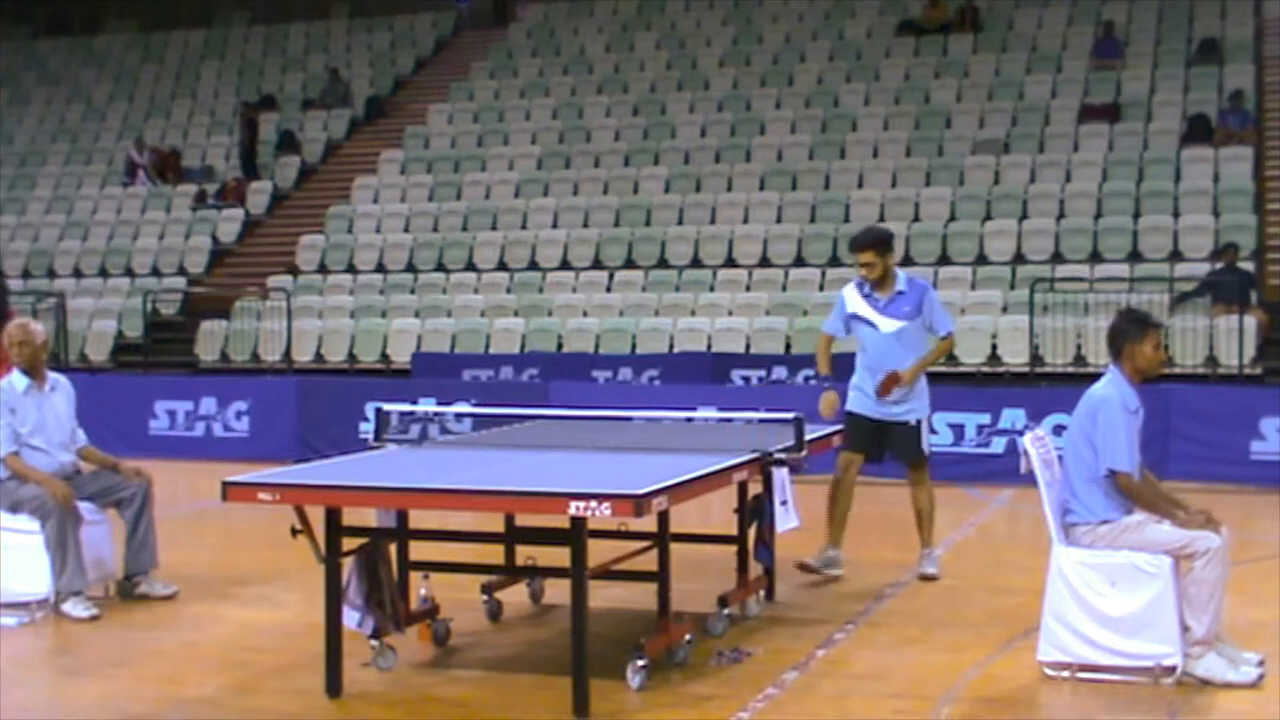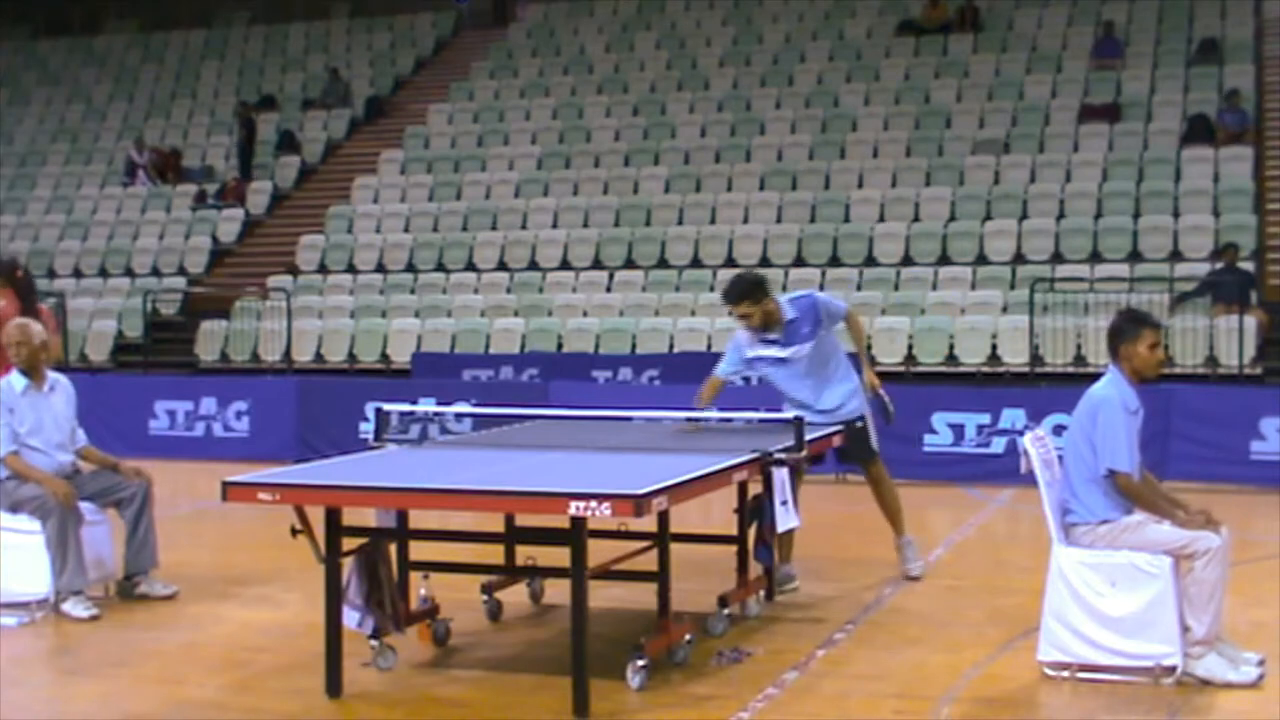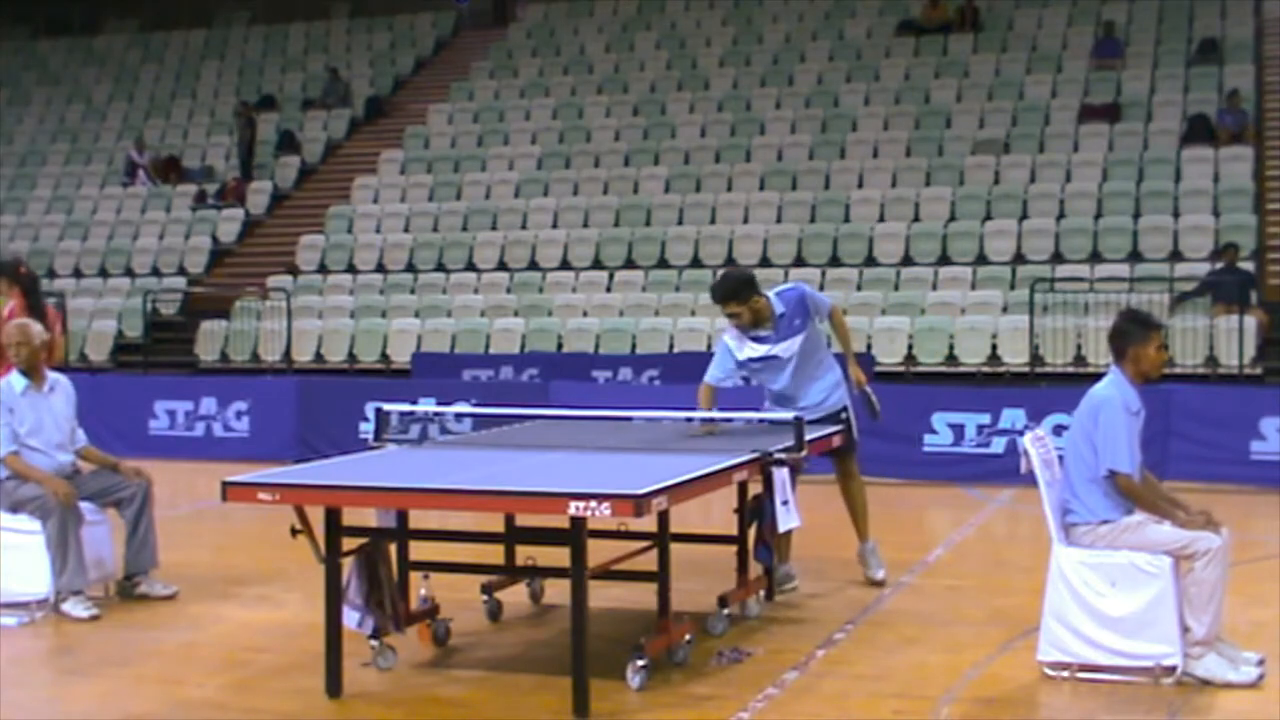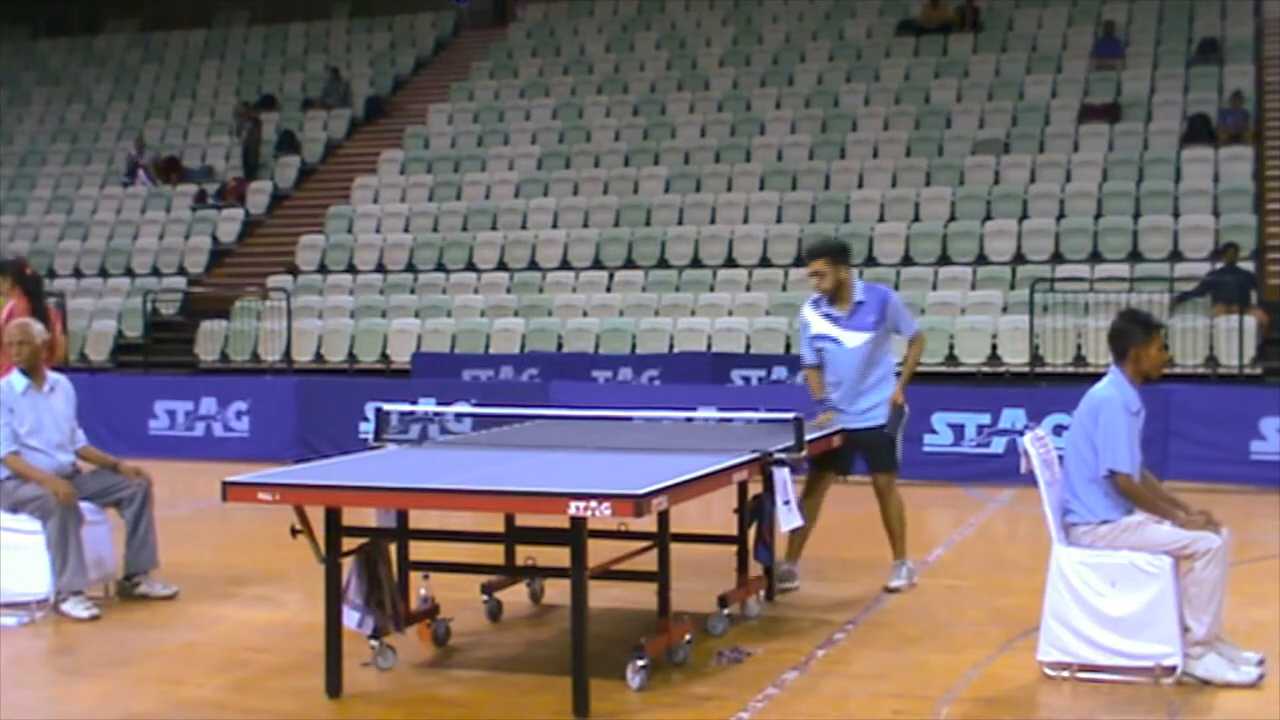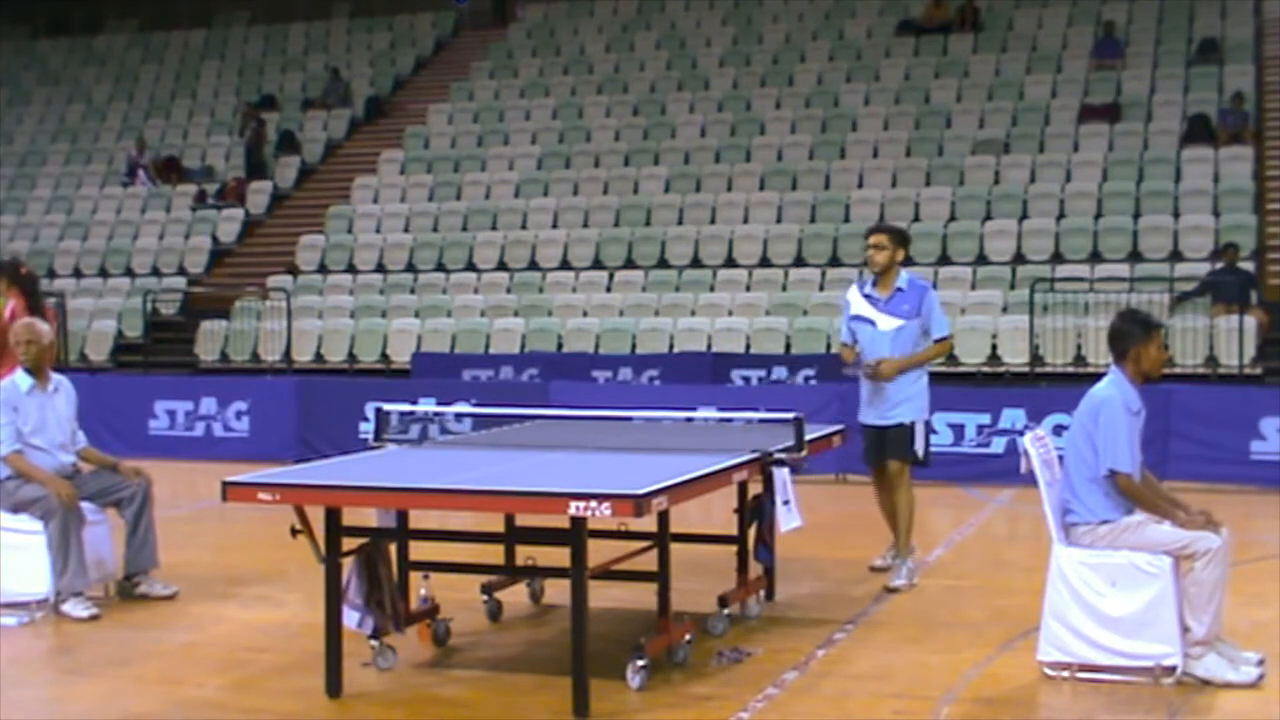
dt=0.5s
person 1, frame 1
left shoulder: (1124, 397)
right shoulder: (1110, 400)
left elbow: (1137, 473)
right elbow: (1125, 481)
left wrist: (1184, 509)
right wrist: (1180, 518)
left hip: (1117, 514)
right hip: (1099, 524)
left knee: (1215, 534)
right knee: (1205, 544)
left ankle: (1207, 638)
right ankle: (1197, 652)
person 1, frame 2
left shoulder: (1123, 397)
right shoulder: (1109, 399)
left elbow: (1137, 472)
right elbow: (1124, 481)
left wrist: (1184, 509)
right wrist: (1179, 518)
left hip: (1116, 514)
right hip: (1099, 524)
left knee: (1215, 533)
right knee: (1206, 543)
left ankle: (1206, 638)
right ankle: (1197, 651)
person 1, frame 3
left shoulder: (1124, 397)
right shoulder: (1111, 400)
left elbow: (1137, 472)
right elbow: (1124, 482)
left wrist: (1185, 509)
right wrist: (1179, 519)
left hip: (1117, 514)
right hip: (1098, 524)
left knee: (1215, 533)
right knee: (1206, 543)
left ankle: (1206, 638)
right ankle: (1197, 651)
person 1, frame 4
left shoulder: (1124, 397)
right shoulder: (1110, 400)
left elbow: (1137, 472)
right elbow: (1123, 482)
left wrist: (1185, 509)
right wrist: (1179, 519)
left hip: (1116, 515)
right hip: (1099, 524)
left knee: (1214, 534)
right knee: (1206, 544)
left ankle: (1206, 638)
right ankle: (1197, 651)
person 1, frame 5
left shoulder: (1124, 397)
right shoulder: (1111, 400)
left elbow: (1138, 472)
right elbow: (1124, 481)
left wrist: (1186, 509)
right wrist: (1179, 518)
left hip: (1117, 514)
right hip: (1099, 524)
left knee: (1215, 534)
right knee: (1206, 544)
left ankle: (1206, 638)
right ankle: (1196, 651)
person 2, frame 1
left shoulder: (920, 293)
right shoulder: (849, 296)
left elbow: (946, 340)
right elbow: (826, 339)
left wrist: (914, 371)
right wrist: (828, 384)
left hip: (907, 405)
right hip: (861, 403)
left knee: (918, 475)
right knee: (845, 470)
left ankle: (927, 553)
right ankle: (831, 554)
person 2, frame 2
left shoulder: (812, 305)
right shoulder: (745, 341)
left elbow: (850, 316)
right elbow: (716, 379)
left wrist: (866, 367)
right wrist: (698, 413)
left hip: (846, 404)
right hip: (800, 415)
left knee: (875, 473)
left ankle: (903, 543)
right ankle: (784, 567)
person 2, frame 3
left shoulder: (800, 298)
right shoulder: (734, 342)
left elbow: (834, 314)
right elbow: (710, 386)
left wrist: (852, 363)
left hip: (831, 401)
right hip: (785, 413)
left knee: (848, 473)
left ankle: (866, 549)
right ankle: (783, 566)
person 2, frame 4
left shoulder: (882, 299)
right shoulder: (811, 314)
left elbow: (915, 338)
right elbow: (812, 367)
left wrist: (901, 386)
right wrist: (824, 407)
left hip: (879, 412)
right hip: (834, 415)
left knee: (884, 485)
right knee: (814, 485)
left ankle: (902, 563)
right ankle: (789, 566)
person 2, frame 5
left shoulder: (921, 293)
right shoulder: (855, 295)
left elbow: (944, 344)
right elbow: (846, 346)
left wrist: (901, 364)
right wrist: (858, 364)
left hip: (907, 404)
right hip: (872, 405)
left knee: (898, 474)
right knee: (880, 477)
left ankle: (904, 562)
right ankle: (901, 545)
person 3, frame 1
left shoulder: (63, 386)
left wrist: (118, 465)
right wrist: (46, 481)
left hip: (70, 476)
left knee: (135, 486)
right knee: (59, 505)
left ankle: (136, 576)
right ankle: (69, 594)
person 3, frame 2
left shoulder: (63, 386)
left wrist: (117, 465)
right wrist: (48, 480)
left hip: (68, 476)
left knee: (135, 486)
right knee: (60, 503)
left ankle: (136, 577)
right ankle: (69, 594)
person 3, frame 3
left shoulder: (63, 385)
left wrist: (118, 464)
right wrist: (48, 479)
left hip: (69, 476)
left knee: (136, 485)
right knee: (60, 503)
left ankle: (136, 576)
right ankle: (69, 593)
person 3, frame 4
left shoulder: (62, 385)
left wrist: (118, 465)
right wrist: (47, 480)
left hip: (69, 476)
left knee: (135, 486)
right knee: (60, 503)
left ankle: (136, 576)
right ankle: (68, 594)
person 3, frame 5
left shoulder: (65, 387)
left wrist: (118, 465)
right wrist: (50, 480)
left hip: (69, 476)
left knee: (136, 486)
right knee: (61, 503)
left ankle: (136, 576)
right ankle: (68, 594)
